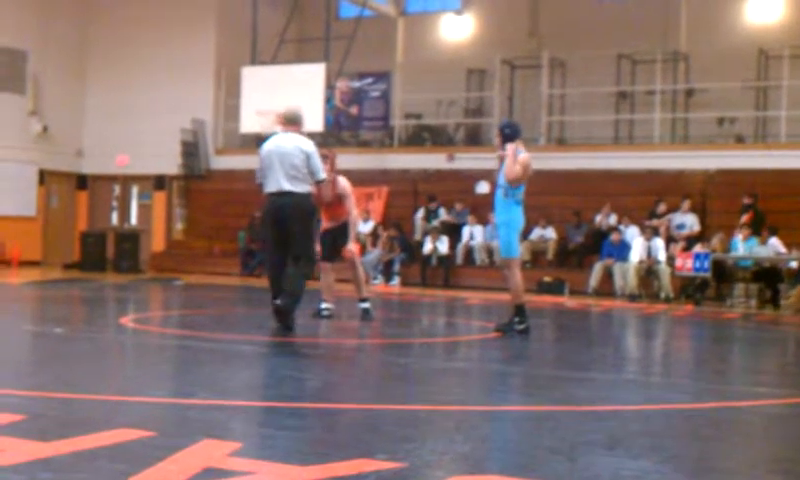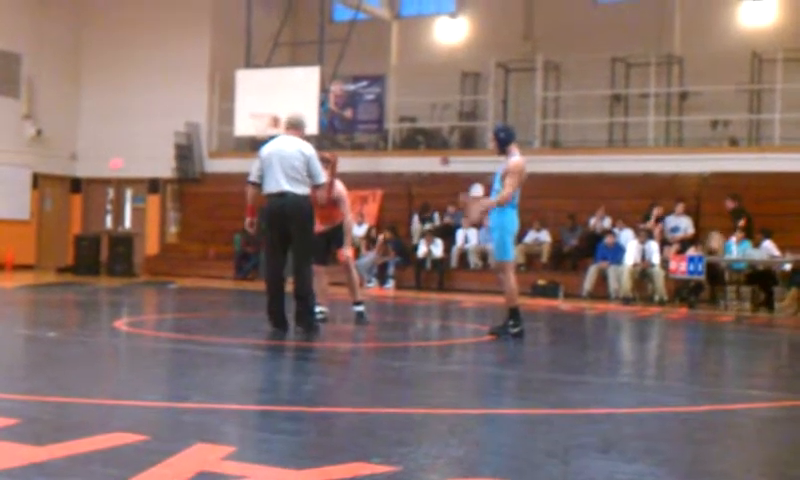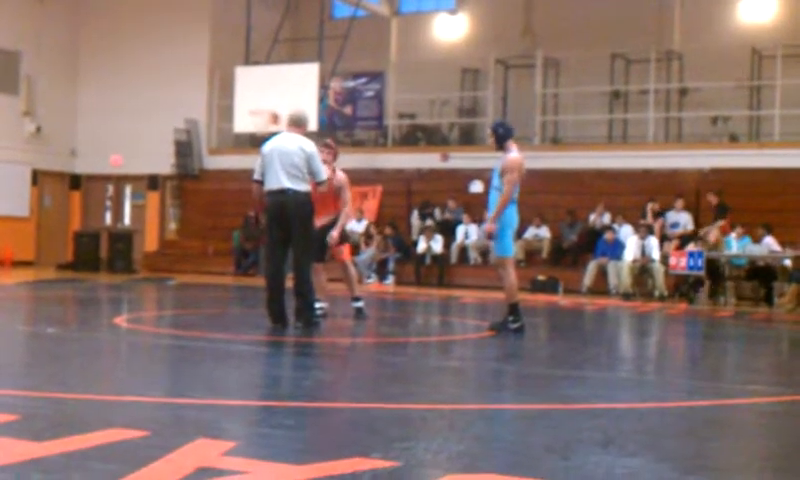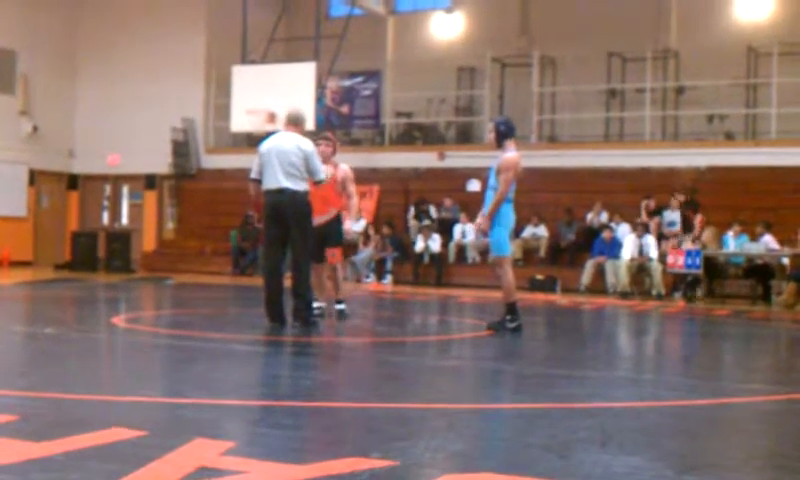
dt=0.5s
person 1, frame 1
left shoulder: (266, 146)
right shoulder: (306, 144)
left elbow: (261, 181)
right elbow: (320, 180)
left hip: (273, 202)
right hip: (299, 202)
left knee: (276, 259)
right knee: (303, 258)
left ankle: (281, 315)
right ankle: (288, 301)
person 1, frame 2
left shoulder: (266, 148)
right shoulder: (305, 148)
left elbow: (253, 184)
right elbow: (319, 185)
left wrist: (250, 213)
left hip: (273, 205)
right hip: (299, 204)
left knee: (274, 263)
right knee: (302, 262)
left ankle: (278, 320)
right ankle: (305, 319)
person 1, frame 3
left shoulder: (268, 145)
right shoulder: (307, 145)
left elbow: (257, 182)
right elbow: (321, 182)
left wrist: (261, 209)
left hip: (273, 201)
right hip: (298, 201)
left knee: (274, 259)
right knee: (301, 258)
left ankle: (277, 315)
right ankle: (304, 314)
person 1, frame 4
left shoulder: (265, 144)
right shoulder: (305, 144)
left elbow: (254, 181)
right elbow: (320, 180)
left wrist: (257, 208)
left hip: (272, 200)
right hip: (297, 200)
left knee: (272, 258)
right knee: (300, 257)
left ankle: (275, 315)
right ankle: (302, 313)
person 2, frame 1
left shoulder: (522, 157)
right shoulder: (512, 155)
left elbow: (511, 178)
right elbow: (504, 180)
left wrist: (510, 154)
right wrist: (504, 158)
left hip: (510, 216)
right hip: (504, 216)
left knee: (512, 266)
right knee: (509, 267)
left ankle: (521, 319)
right ankle: (517, 317)
person 2, frame 2
left shoulder: (516, 162)
right shoulder: (509, 162)
left elbow: (507, 195)
left wrist: (482, 206)
right wrist: (482, 203)
left hip: (505, 220)
right hip: (500, 220)
left knee: (506, 269)
right knee: (504, 270)
left ankle: (515, 322)
right ankle: (512, 320)
person 2, frame 3
left shoulder: (513, 158)
right shoulder: (507, 158)
left elbow: (507, 193)
left wrist: (492, 220)
right wrist: (491, 219)
left hip: (503, 218)
right hip: (500, 218)
left knee: (506, 265)
right knee: (504, 266)
left ankle: (515, 318)
right ankle: (512, 316)
person 2, frame 4
left shoulder: (510, 157)
right shoulder: (505, 157)
left elbow: (502, 193)
left wrist: (487, 218)
right wrist: (482, 215)
left hip: (499, 217)
right hip: (496, 216)
left knee: (503, 265)
right knee: (501, 266)
left ankle: (513, 317)
right ankle: (509, 315)
person 3, frame 1
left shoulder: (342, 184)
left elbow: (353, 213)
left wrist: (352, 241)
left hip: (345, 225)
right hip: (327, 227)
left knee: (353, 260)
right knee: (324, 265)
left ankle: (364, 304)
right ankle: (327, 305)
person 3, frame 2
left shoulder: (338, 188)
left elbow: (347, 217)
left wrist: (347, 246)
left hip: (338, 227)
right hip: (320, 229)
left knee: (347, 264)
right knee: (318, 268)
left ankle: (358, 307)
right ankle: (321, 308)
person 3, frame 3
left shoulder: (339, 177)
left elbow: (347, 206)
left wrist: (337, 230)
left hip: (334, 223)
right hip: (315, 225)
left knee: (345, 261)
right knee: (316, 264)
left ankle: (357, 303)
right ankle: (321, 304)
person 3, frame 4
left shoulder: (343, 170)
left elbow: (352, 198)
left wrist: (350, 220)
left hip: (333, 222)
right hip: (313, 223)
left knee: (334, 263)
right knee: (316, 265)
left ankle: (339, 303)
right ankle: (319, 303)
